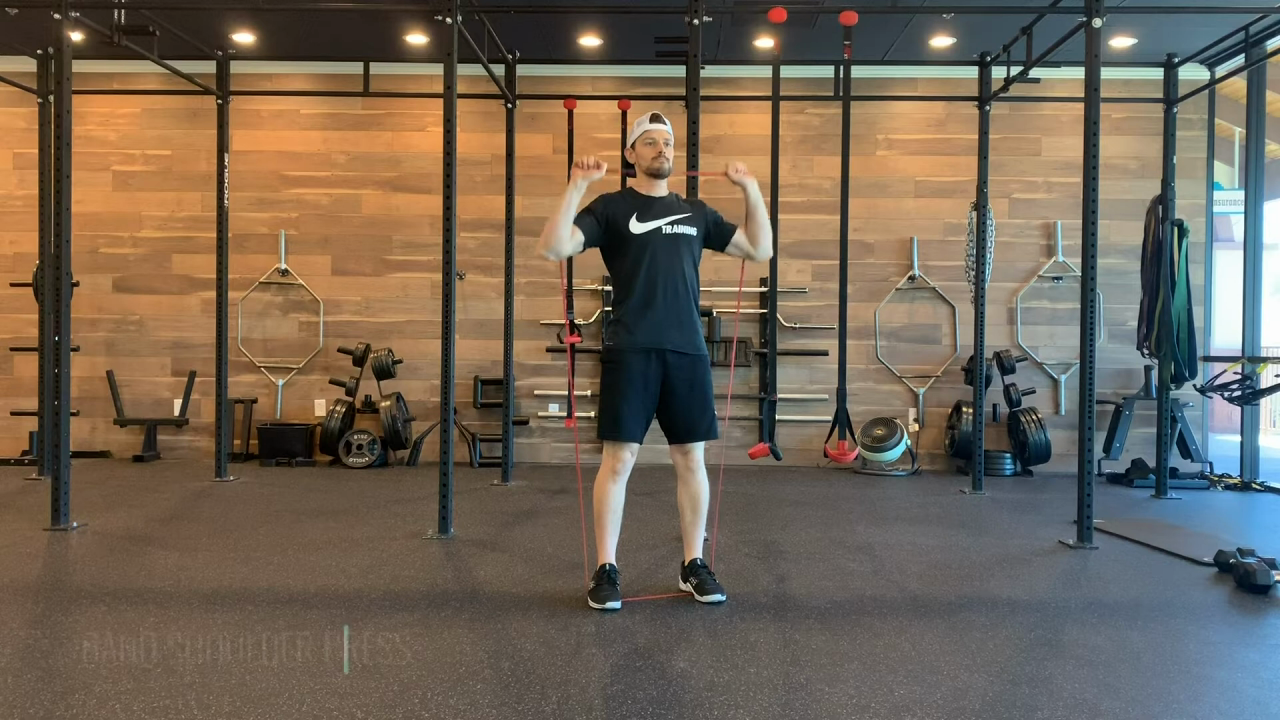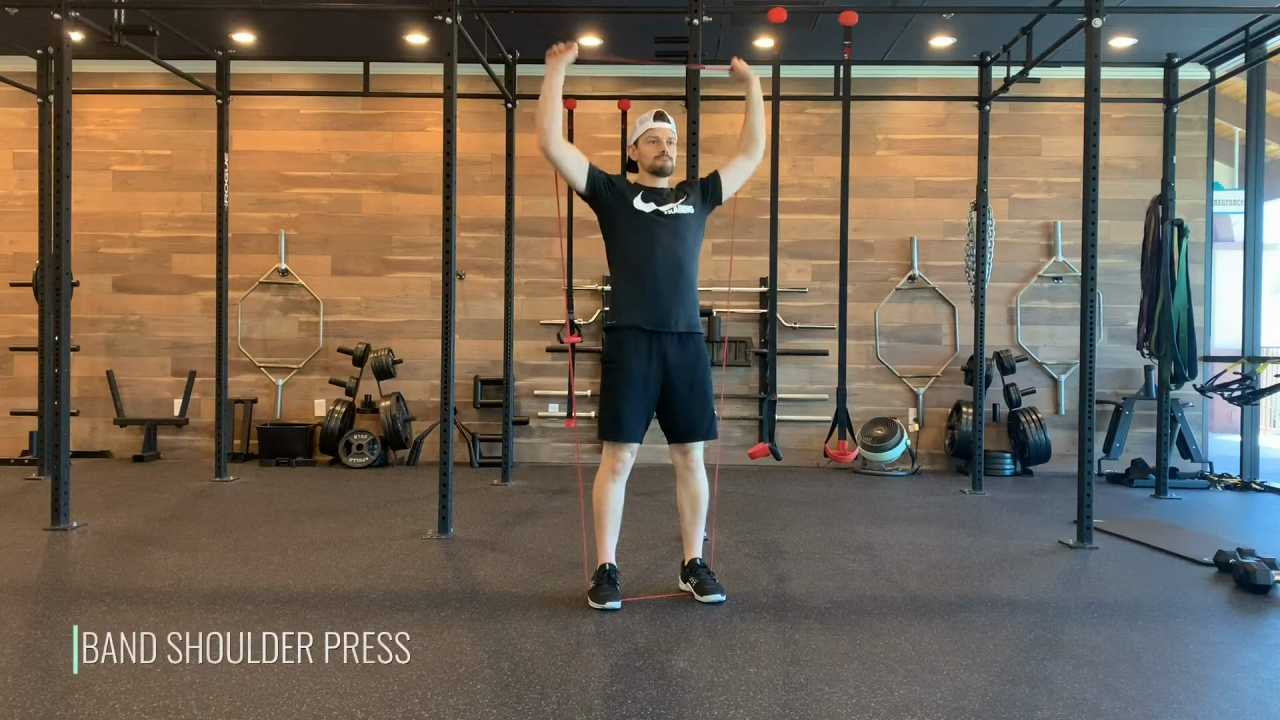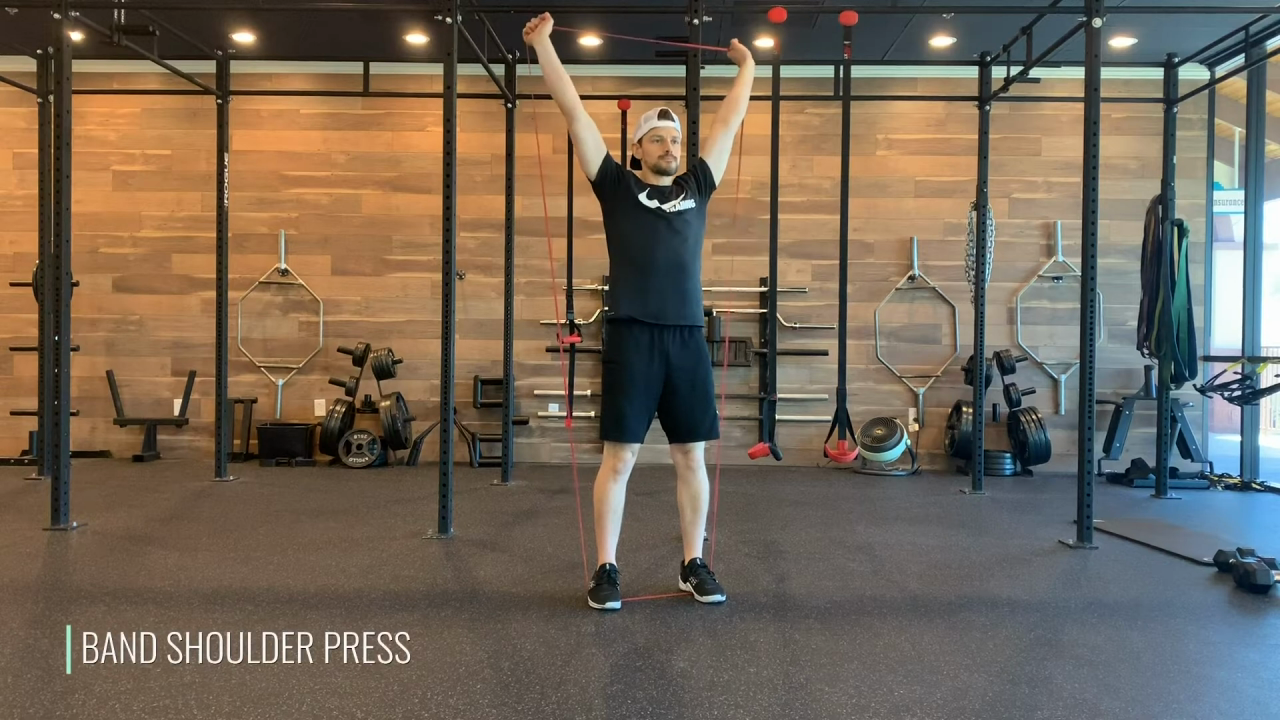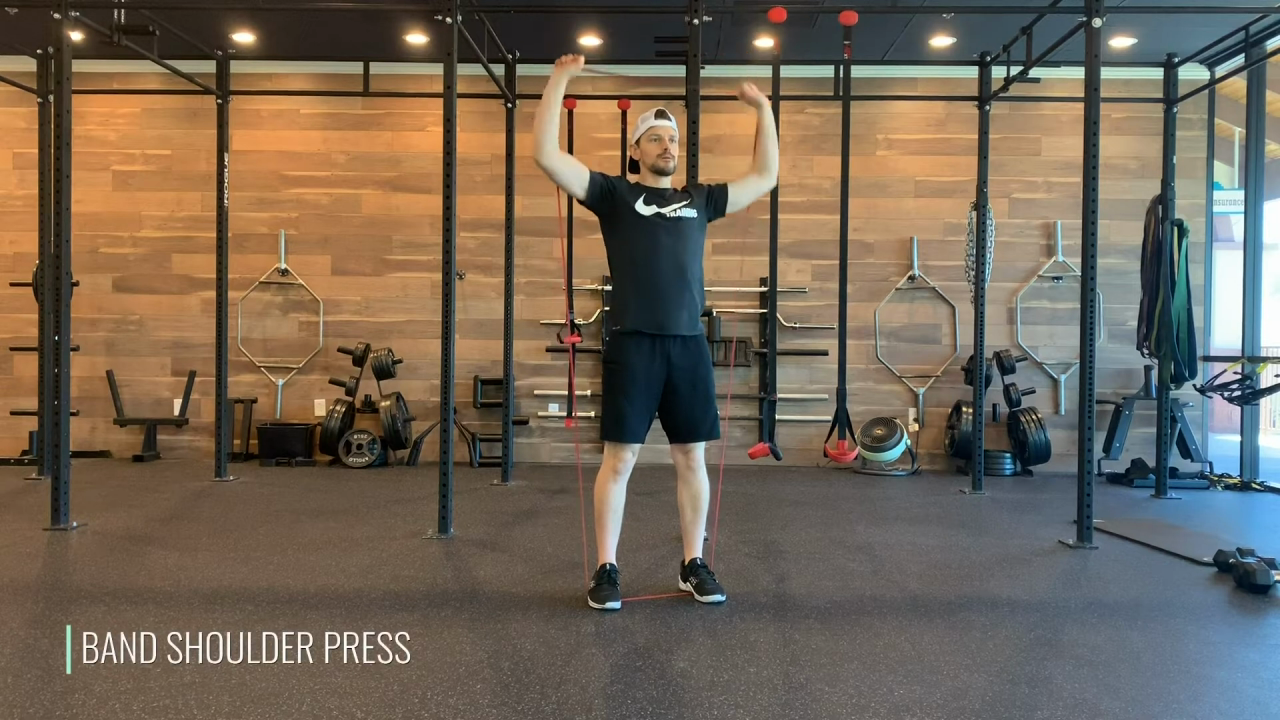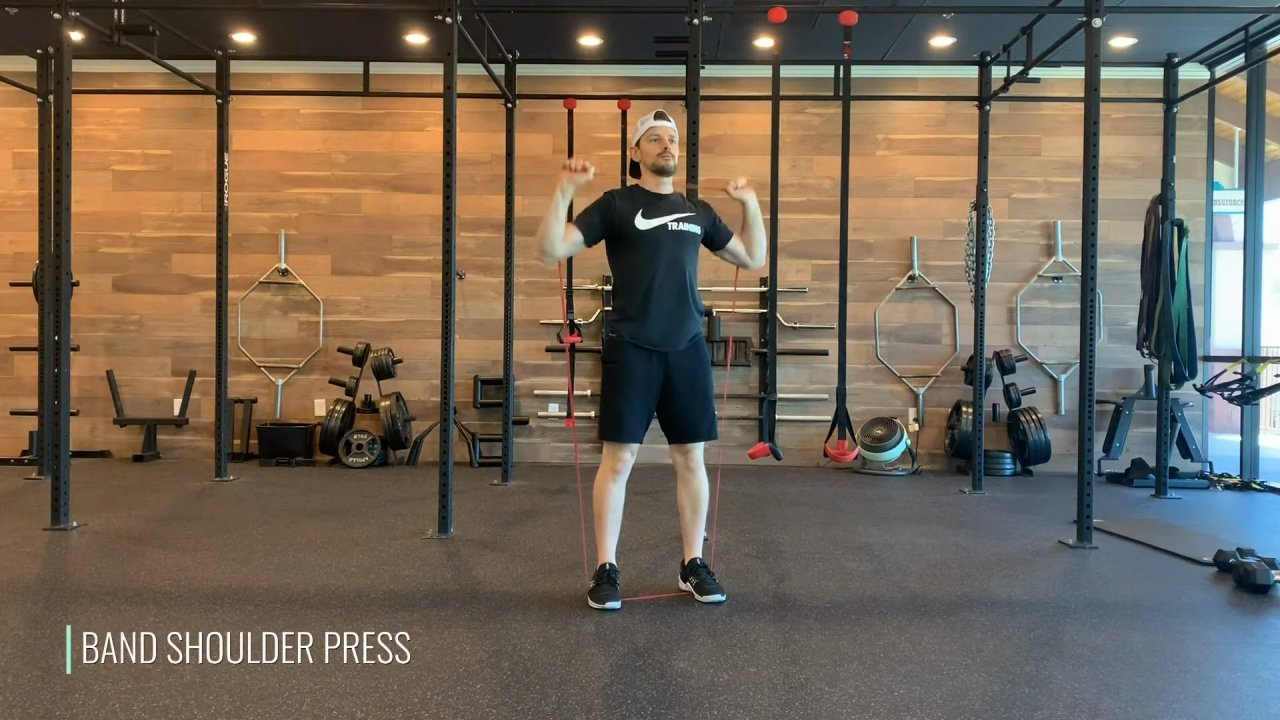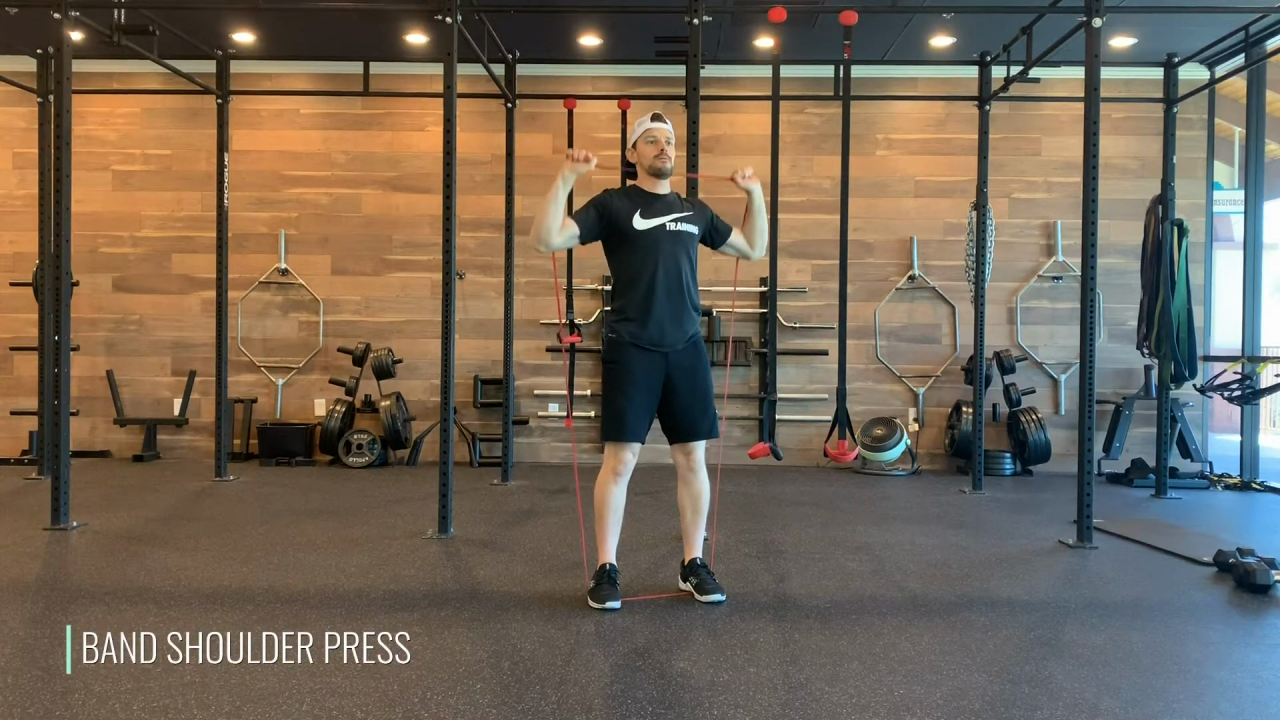
dt=0.4s
person 1, frame 1
left shoulder: (697, 212)
right shoulder: (610, 207)
left elbow: (760, 250)
right elbow: (552, 248)
left wrist: (751, 190)
right wrist: (576, 188)
left hip: (687, 350)
right hip: (629, 351)
left knee: (691, 458)
right knee: (618, 459)
left ankle: (693, 565)
right ankle: (606, 570)
person 1, frame 2
left shoulder: (697, 196)
right shoulder: (612, 193)
left elbow: (752, 153)
right elbow: (551, 144)
left wrist: (751, 87)
right wrist: (556, 70)
left hip: (687, 344)
right hip: (631, 344)
left knee: (691, 458)
right knee: (618, 458)
left ankle: (694, 563)
right ankle: (605, 568)
person 1, frame 3
left shoulder: (696, 187)
right shoulder: (617, 187)
left elbow: (729, 121)
right elbow: (573, 110)
left wrist: (746, 65)
right wrist: (543, 44)
left hip: (688, 341)
right hip: (632, 341)
left knee: (691, 457)
right knee: (619, 458)
left ankle: (692, 563)
right ankle: (606, 569)
person 1, frame 4
left shoulder: (700, 201)
right shoulder: (614, 195)
left elbow: (765, 174)
right elbow: (546, 155)
left wrist: (762, 106)
right wrist: (558, 81)
left hip: (689, 346)
right hip: (633, 345)
left knee: (691, 458)
right knee: (619, 459)
left ankle: (694, 563)
right ankle: (606, 568)
person 1, frame 5
left shoulder: (697, 210)
right shoulder: (615, 204)
left elbow: (753, 258)
right elbow: (551, 249)
left wrist: (751, 205)
right wrist: (564, 191)
left hip: (688, 348)
right hip: (631, 348)
left knee: (691, 458)
right knee: (617, 460)
left ankle: (693, 564)
right ankle: (606, 570)
person 1, frame 6
left shoulder: (695, 210)
right shoulder: (612, 203)
left elbow: (753, 249)
right elbow: (545, 239)
left wrist: (754, 195)
right wrist: (564, 180)
left hip: (687, 347)
right hip: (631, 348)
left knee: (692, 458)
right knee: (619, 460)
left ankle: (693, 564)
right ankle: (606, 569)
